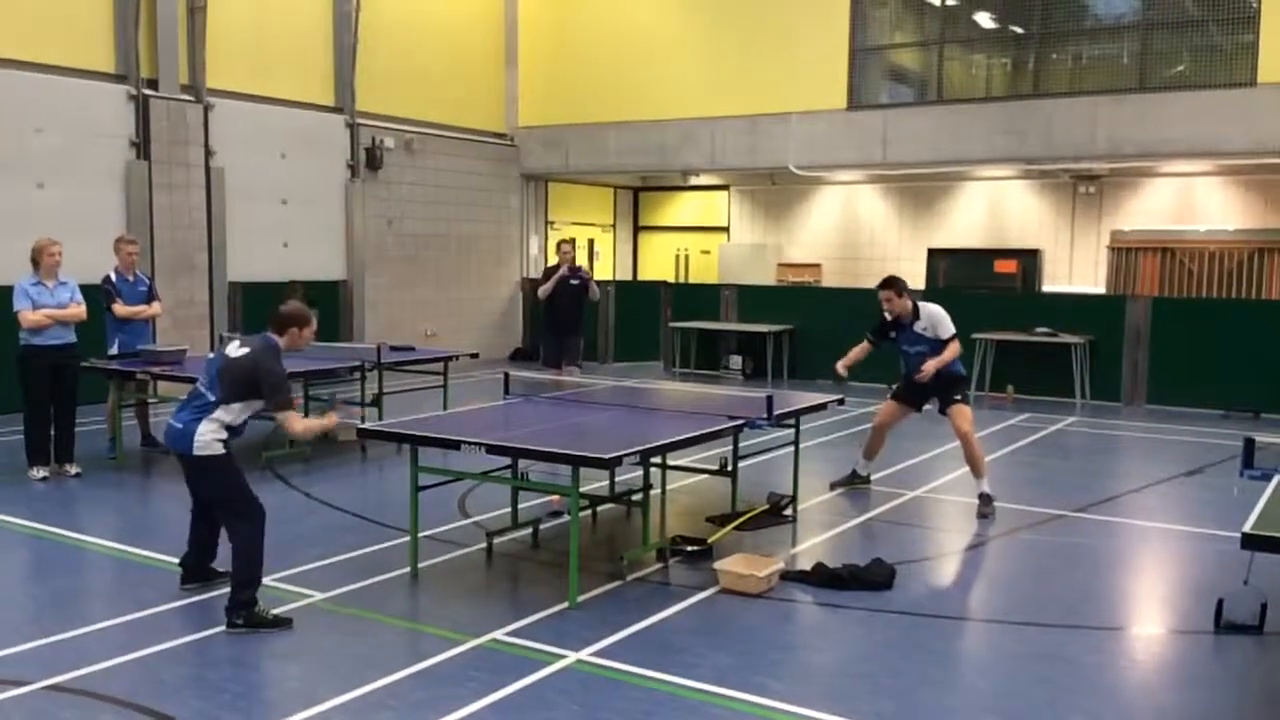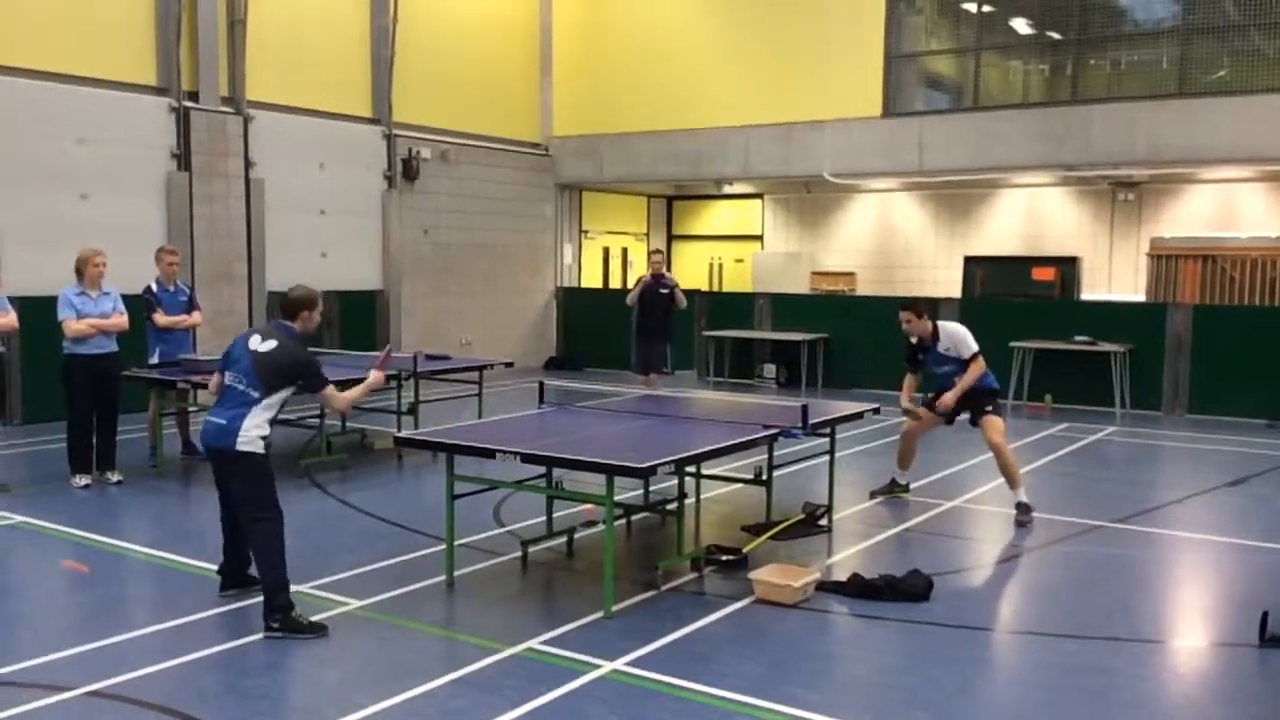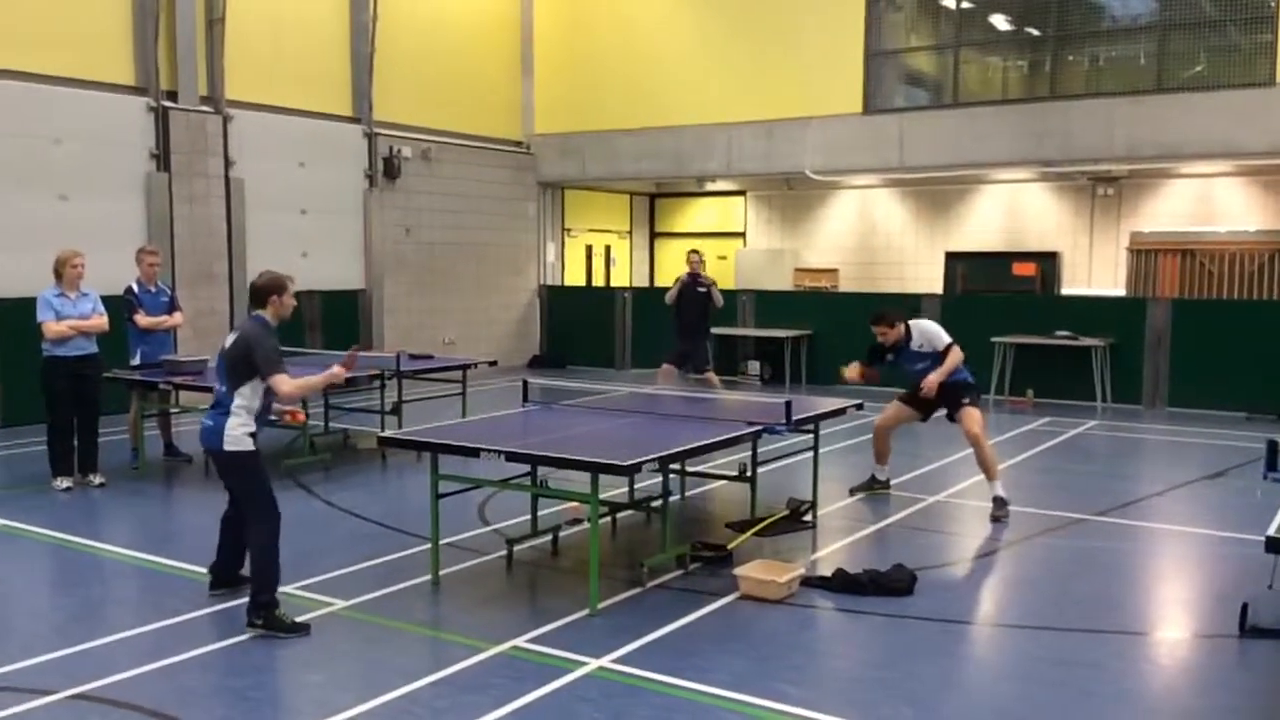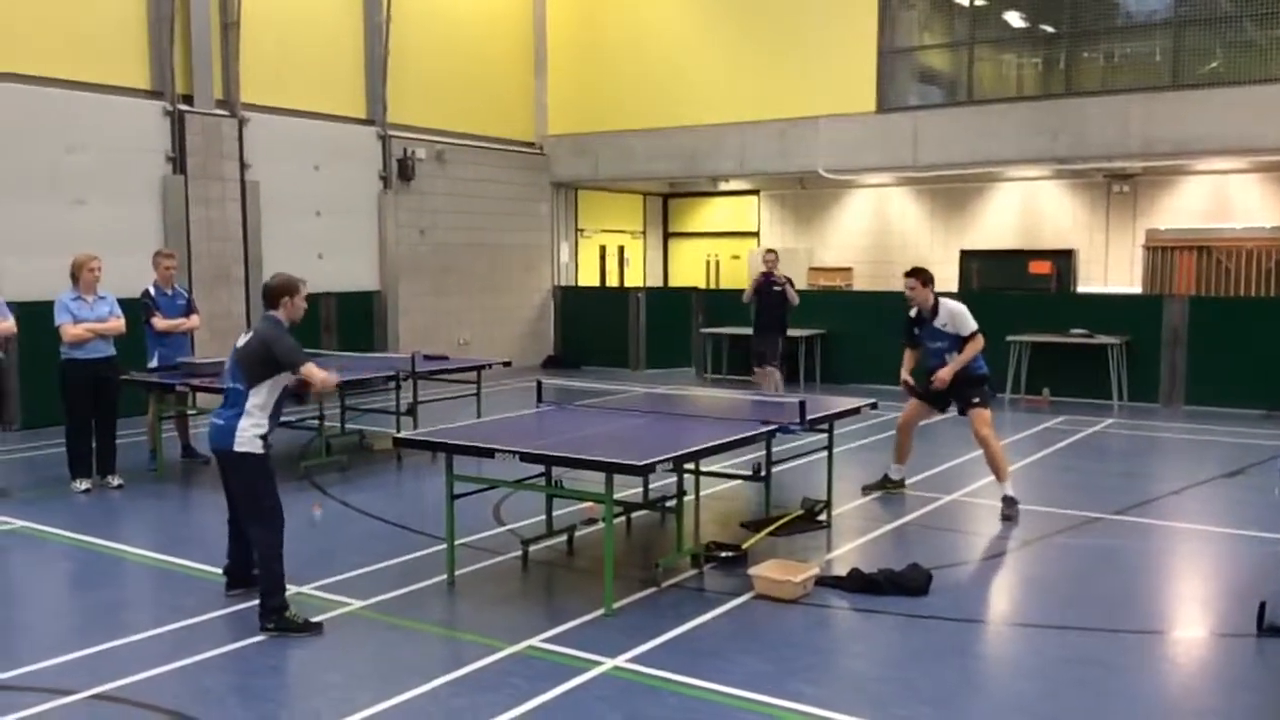
dt=1s
person 1, frame 1
left shoulder: (245, 344)
right shoulder: (268, 364)
right elbow: (296, 429)
left wrist: (272, 404)
right wrist: (326, 424)
left hip: (181, 431)
right hip: (202, 441)
left knee: (208, 503)
right knee: (247, 516)
left ankle: (195, 570)
right ankle: (242, 610)
person 1, frame 2
left shoulder: (248, 337)
right shoulder: (297, 354)
left elbow: (215, 386)
right elbow: (338, 403)
right wrist: (370, 383)
left hip: (213, 432)
right hip: (243, 441)
left knee: (235, 509)
right knee: (266, 520)
left ankle: (233, 576)
right ankle: (279, 614)
person 1, frame 3
left shoulder: (245, 331)
right shoulder: (259, 338)
right elbow: (286, 389)
left wrist: (272, 407)
right wrist: (328, 376)
left hip: (219, 432)
right hip: (233, 438)
left knee: (240, 507)
right knee: (264, 517)
left ankle: (224, 575)
right ankle: (263, 611)
person 1, frame 4
left shoulder: (257, 334)
right shoulder: (277, 337)
right elbow: (321, 379)
left wrist: (297, 384)
right wrist: (330, 381)
left hip: (223, 433)
right hip: (244, 440)
left knee: (242, 511)
right knee: (267, 520)
left ankle: (240, 575)
right ankle: (274, 613)
person 2, frame 1
left shoulder: (70, 285)
right shoulder: (23, 287)
left elbow: (81, 314)
right elbow: (27, 321)
left wrist: (48, 312)
right wrist: (65, 315)
left hip: (67, 351)
right hip: (35, 353)
left knee: (67, 407)
right knee: (37, 409)
left ankle: (66, 460)
right ankle: (38, 463)
person 2, frame 2
left shoulder: (112, 294)
right shoulder: (67, 296)
left elbow: (124, 324)
right elbow: (71, 330)
left wrist: (91, 322)
right wrist: (107, 325)
left hip: (109, 360)
right hip: (78, 362)
left knee: (108, 415)
right knee: (80, 417)
left ankle: (107, 467)
right ankle: (80, 471)
person 2, frame 3
left shoulder: (92, 296)
right shoulder: (46, 298)
left elbow: (104, 325)
right elbow: (51, 332)
left wrist: (71, 323)
right wrist: (87, 327)
left hip: (89, 362)
right hip: (58, 364)
left knee: (89, 418)
right knee: (60, 420)
left ankle: (89, 470)
right ankle: (62, 473)
person 2, frame 4
left shoulder: (109, 299)
right shoulder: (64, 301)
left elbow: (120, 327)
right elbow: (69, 335)
left wrist: (88, 326)
right wrist: (104, 330)
left hip: (107, 364)
right hip: (76, 367)
left knee: (107, 420)
right knee: (79, 422)
left ankle: (108, 471)
right ankle: (81, 475)
person 3, frame 1
left shoulder: (933, 313)
right shoulder: (888, 322)
left elbow: (955, 346)
right elbow: (865, 346)
left wrist: (935, 364)
right wrist: (844, 362)
left hip: (949, 376)
right hip: (915, 378)
left knee: (964, 431)
right knee: (879, 423)
left ankle: (985, 493)
right ankle: (861, 473)
person 3, frame 2
left shoulder: (955, 332)
right shoulder: (915, 344)
left elbow: (979, 365)
right elbow: (913, 374)
left wrist: (954, 394)
right wrist: (905, 399)
left hip: (980, 390)
right hip: (946, 394)
left knee: (997, 442)
right knee: (908, 430)
left ankle: (1022, 502)
right ankle: (900, 482)
person 3, frame 3
left shoulder: (926, 329)
right shoulder: (883, 346)
left elbow: (957, 354)
right elbow: (861, 367)
left wrist: (937, 376)
right wrist: (850, 373)
left hip: (956, 384)
right hip: (924, 389)
left knee: (974, 433)
right knee: (881, 425)
left ankle: (999, 497)
right ankle: (880, 478)
person 3, frame 4
left shoulder: (954, 310)
right shoulder: (913, 317)
left elbow: (977, 342)
right elbow: (912, 347)
left wrist: (951, 370)
right wrist: (905, 371)
left hip: (969, 377)
right hip: (937, 376)
left knee: (983, 433)
right knee: (904, 423)
left ankle: (1008, 496)
right ankle: (894, 478)
person 4, frame 1
left shoulder: (146, 281)
right shoulder: (109, 282)
left elbow: (156, 310)
right elbow: (119, 311)
left wrist: (130, 312)
right wrist: (143, 308)
left hip: (144, 347)
right hip: (120, 348)
left knee: (142, 393)
right knee: (116, 395)
left ankle: (146, 437)
right ankle: (113, 441)
person 4, frame 2
left shoulder: (186, 291)
right shoulder: (150, 292)
left elbow: (197, 319)
right elbow: (159, 321)
left wrist: (171, 321)
right wrist: (183, 318)
left hip: (184, 356)
right hip: (161, 357)
left knee: (183, 402)
right knee: (157, 403)
left ankle: (187, 445)
right ankle: (154, 449)
person 4, frame 3
left shoulder: (167, 291)
right shoulder: (132, 292)
left elbow: (178, 320)
right elbow: (141, 322)
left wrist: (152, 322)
right wrist: (164, 318)
left hip: (166, 357)
right hip: (142, 359)
left knee: (164, 403)
right knee: (138, 405)
left ankle: (169, 447)
right ankle: (136, 452)
person 4, frame 4
left shoulder: (184, 294)
right shoulder: (149, 295)
left elbow: (195, 323)
right elbow: (158, 325)
left wrist: (169, 325)
right wrist: (181, 321)
left hip: (183, 359)
right hip: (160, 361)
left knee: (181, 406)
right knee: (156, 407)
left ankle: (186, 448)
right ankle: (154, 453)
